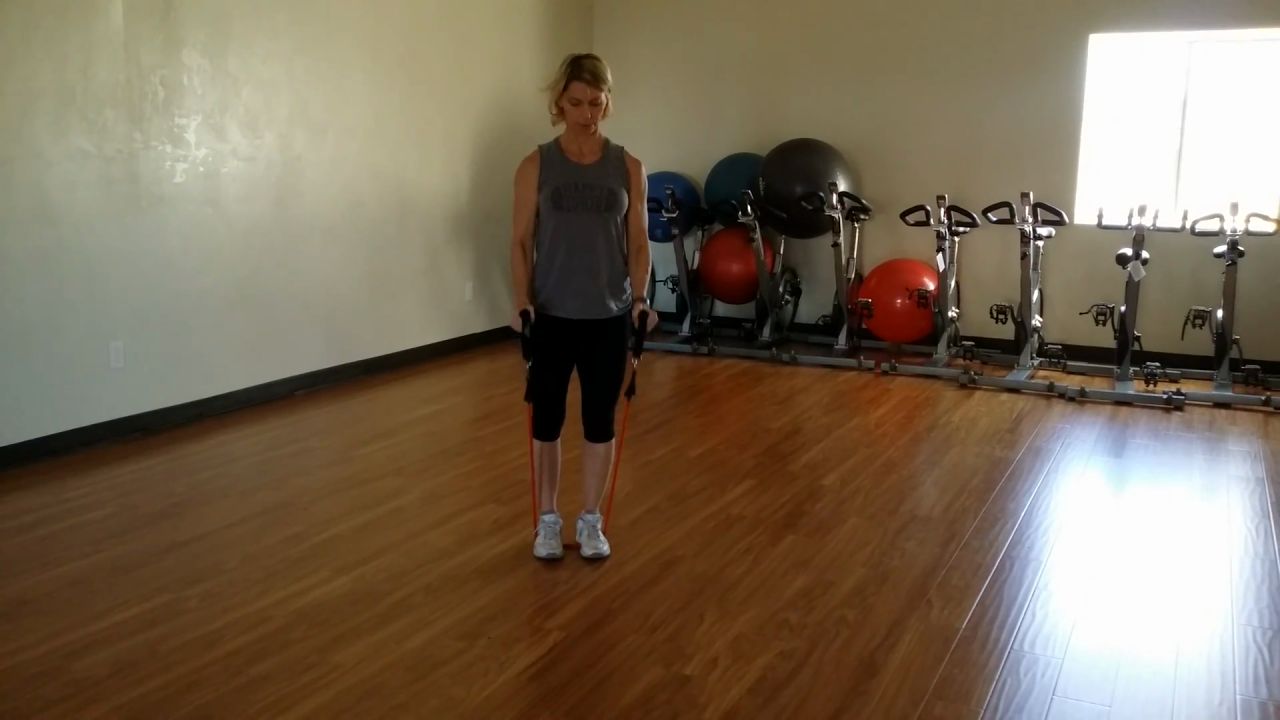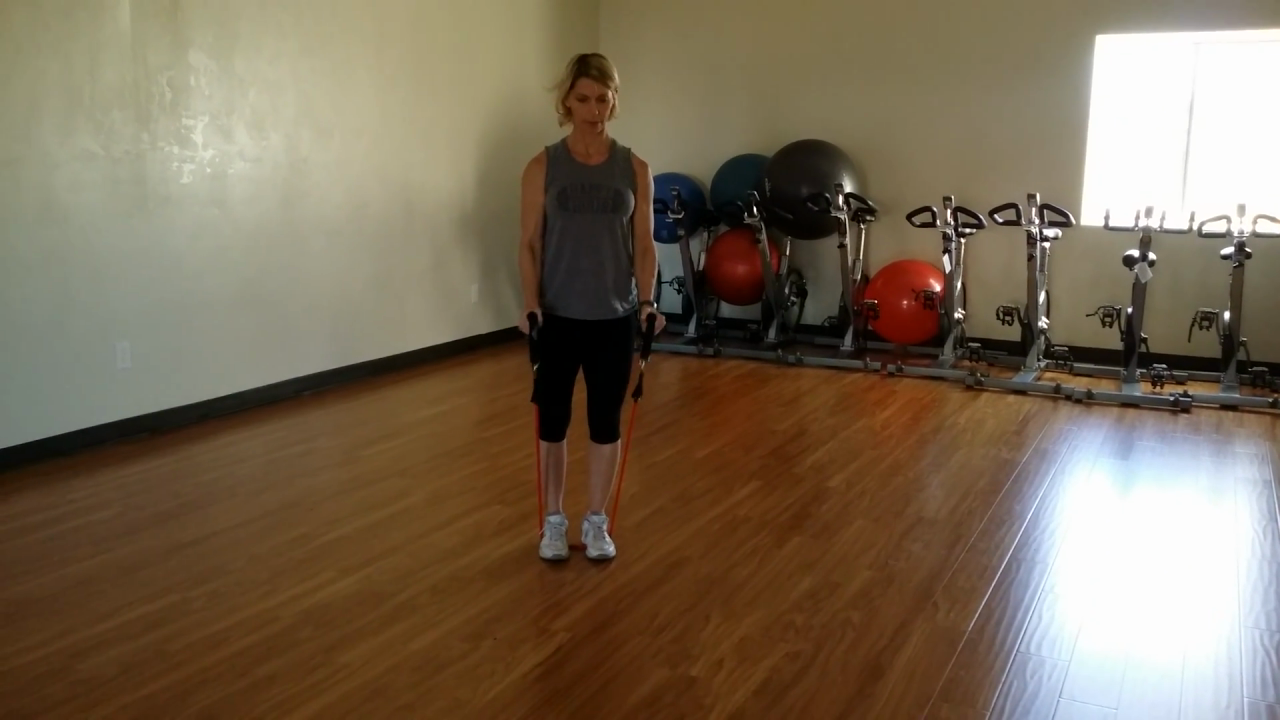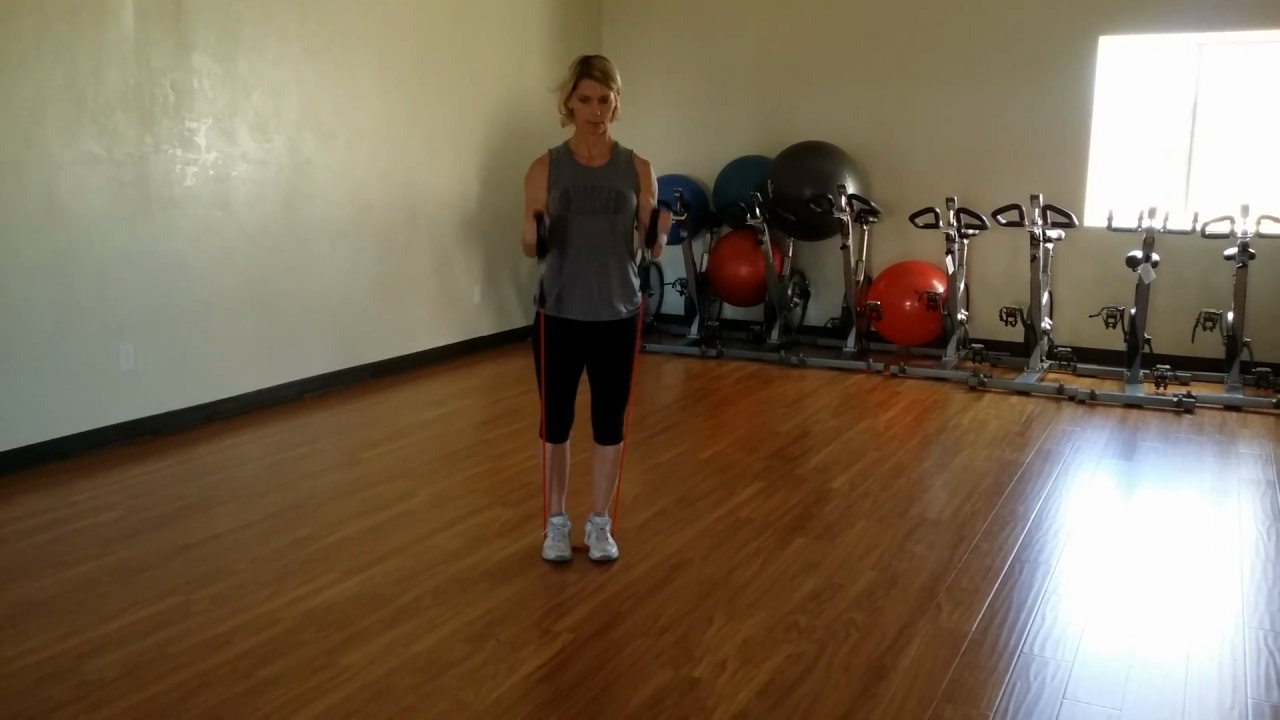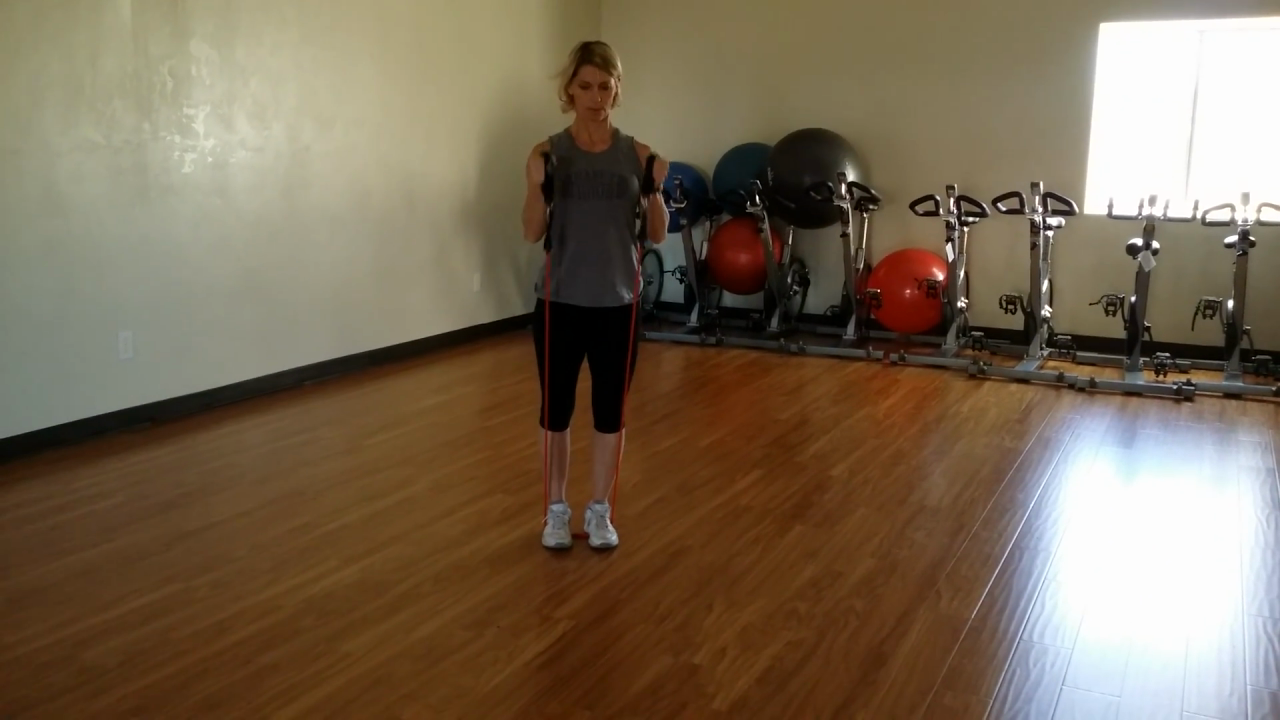
dt=0.4s
person 1, frame 1
left shoulder: (628, 166)
right shoulder: (536, 165)
left elbow: (638, 242)
right elbow: (521, 241)
left wrist: (639, 297)
right wrist: (521, 299)
left hip: (608, 316)
right hip: (550, 316)
left knee: (600, 421)
right knee: (546, 419)
left ankle: (591, 520)
right ankle: (547, 519)
person 1, frame 2
left shoulder: (634, 168)
right shoulder: (542, 166)
left elbow: (644, 244)
right elbow: (529, 243)
left wrist: (647, 299)
right wrist: (530, 301)
left hip: (613, 317)
right hip: (556, 318)
left knee: (605, 422)
right knee: (552, 421)
left ankle: (596, 522)
right ankle: (553, 520)
person 1, frame 3
left shoulder: (637, 169)
right shoulder: (545, 168)
left elbow: (651, 250)
right elbow: (530, 248)
left wrist: (657, 232)
right wrist: (532, 232)
left hip: (617, 317)
right hip: (559, 317)
left knee: (609, 423)
right knee: (556, 422)
left ankle: (599, 523)
right ankle: (556, 521)
person 1, frame 4
left shoulder: (637, 154)
right shoulder: (548, 152)
left elbow: (656, 234)
right elbow: (531, 232)
left wrist: (656, 192)
right wrist: (536, 189)
left hip: (618, 303)
right hip: (560, 302)
left knee: (609, 410)
right knee: (556, 410)
left ankle: (599, 511)
right ankle: (556, 509)
